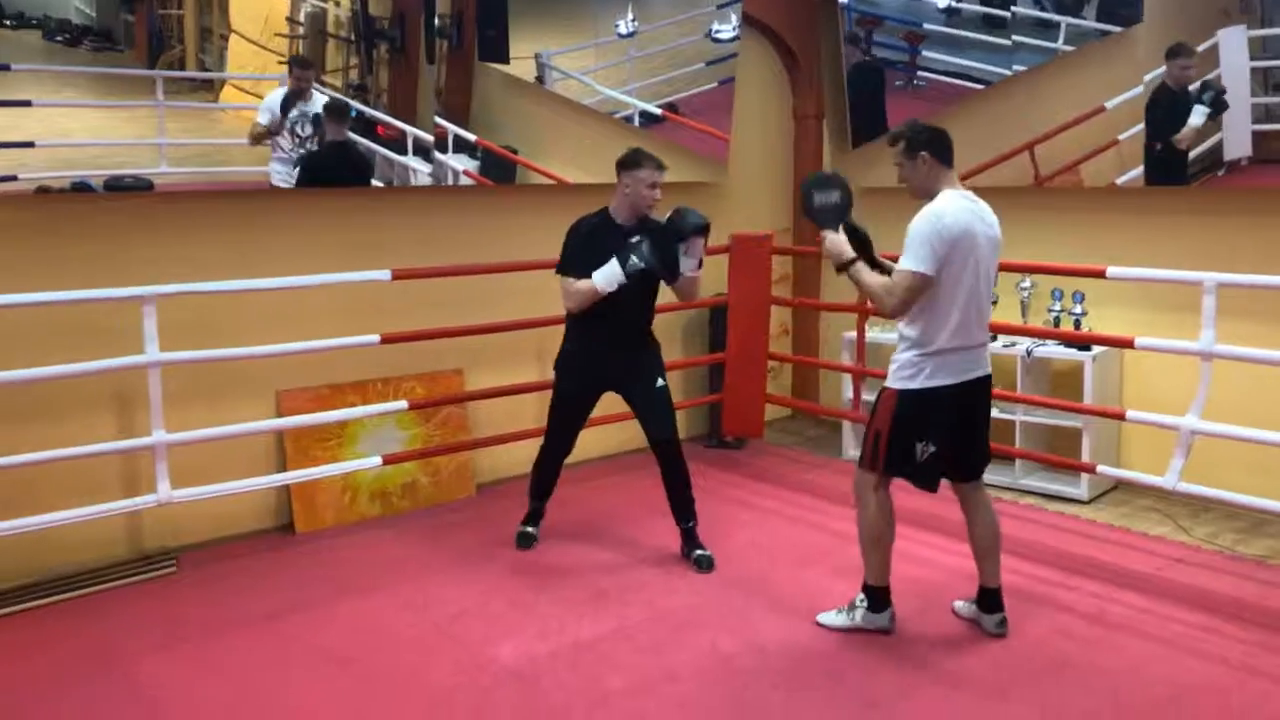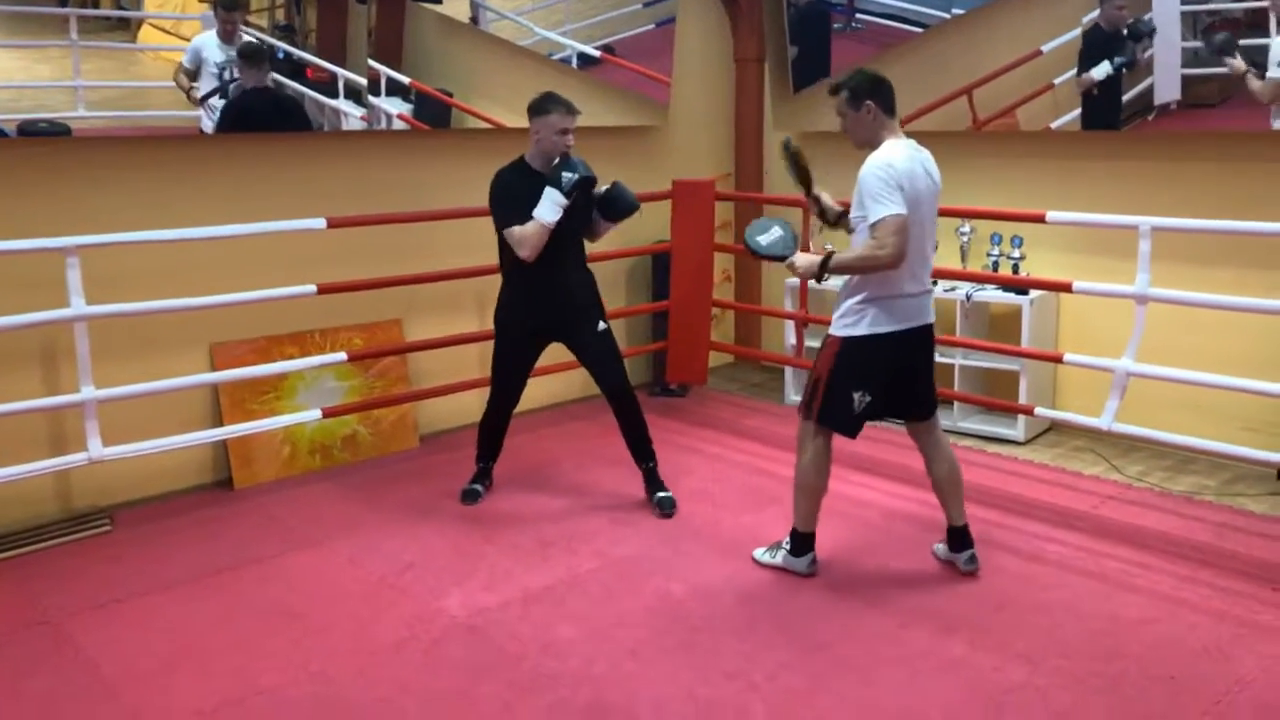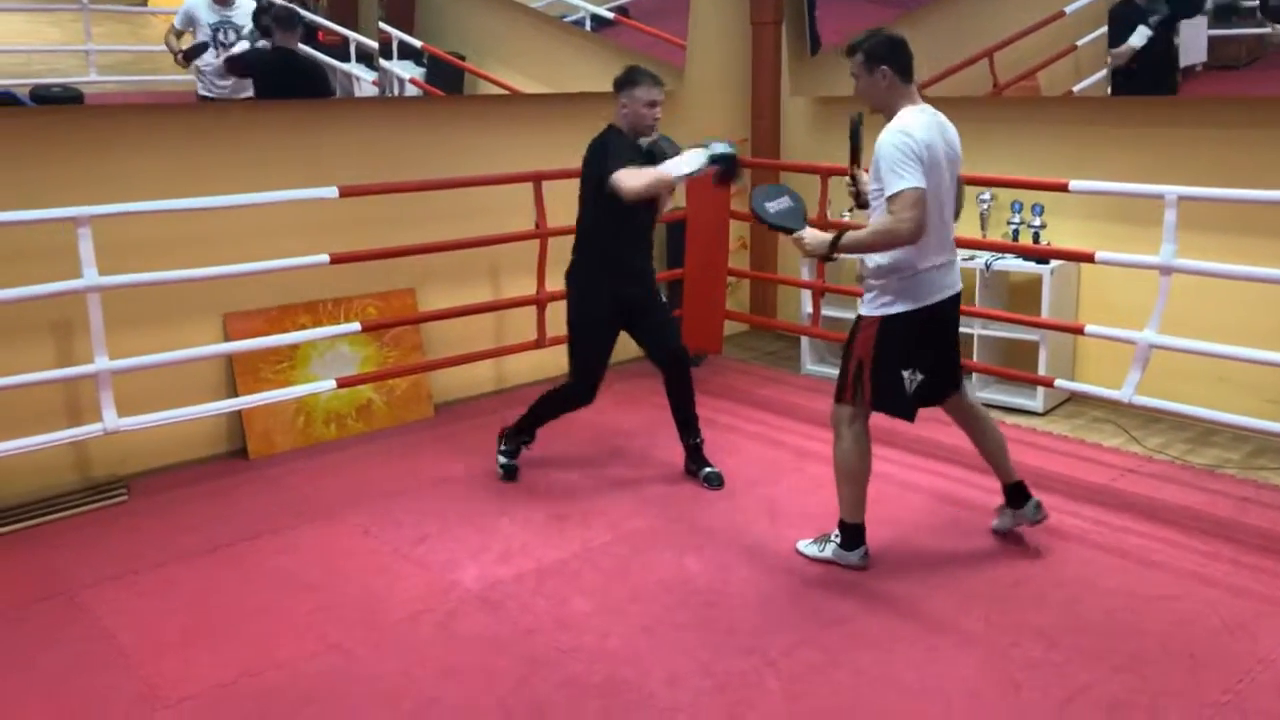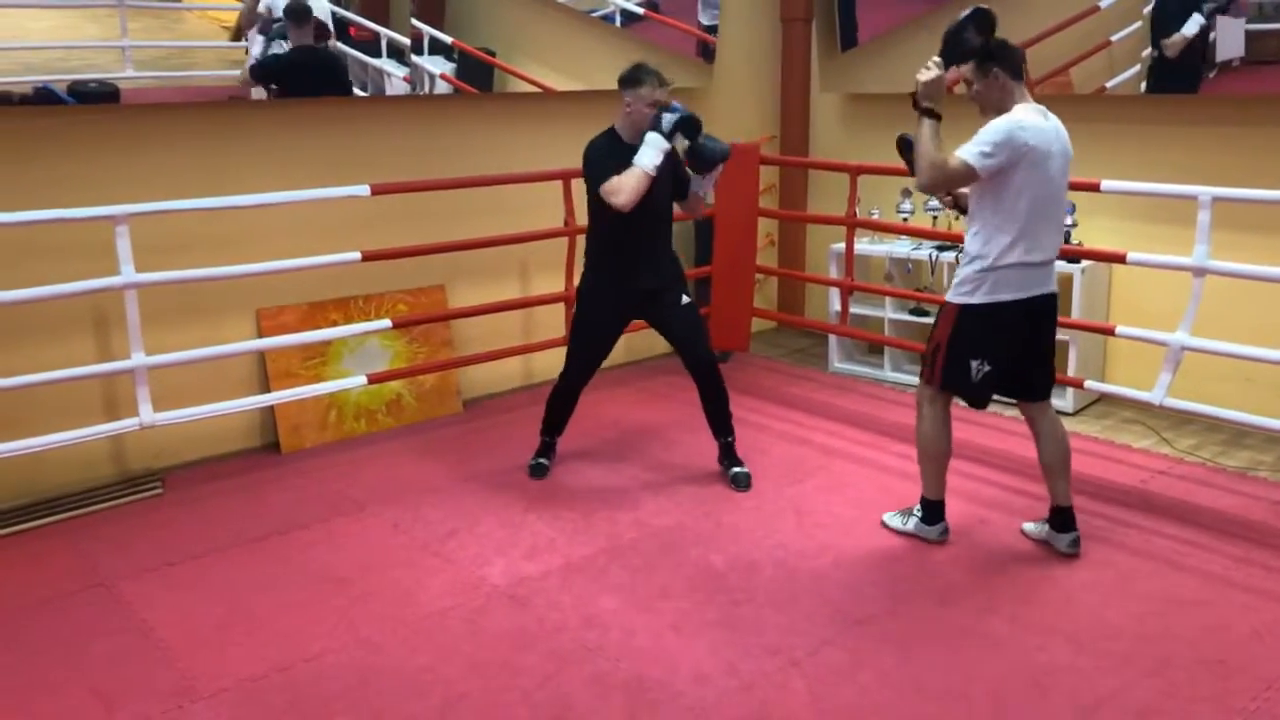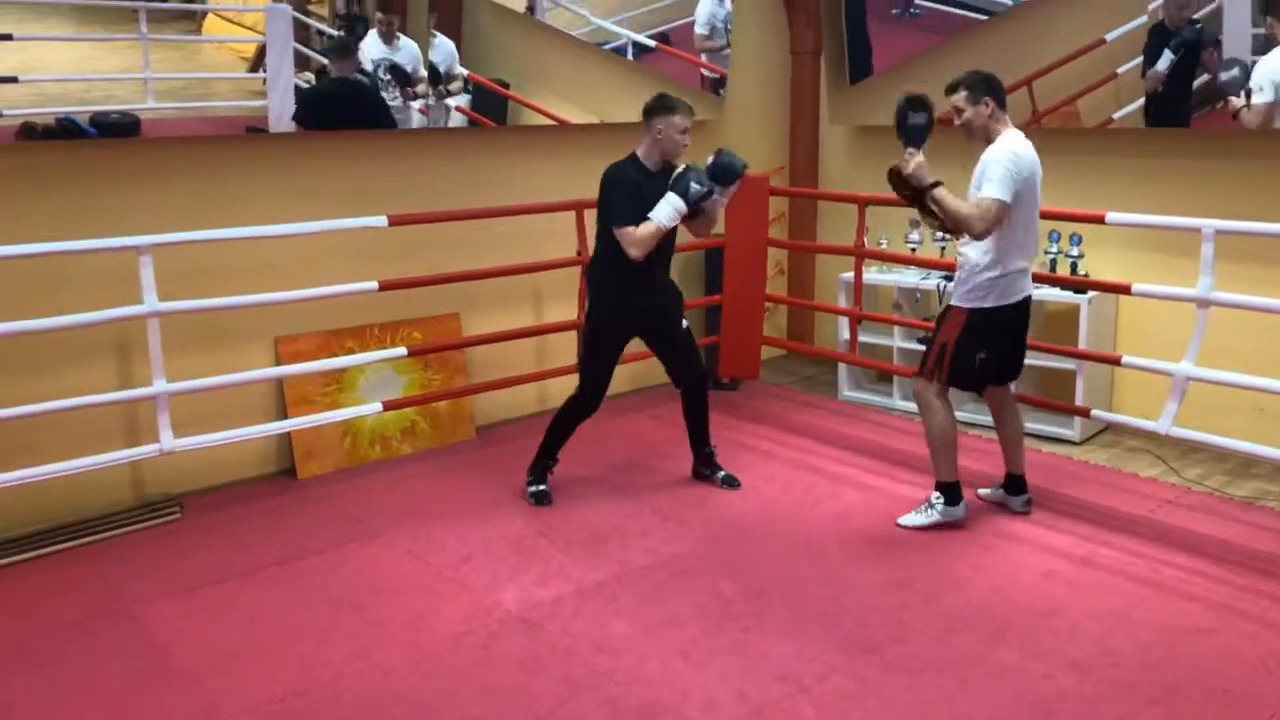
dt=1s
person 1, frame 1
left shoulder: (935, 218)
right shoulder: (984, 215)
left elbow: (894, 303)
left wrist: (847, 260)
right wrist: (894, 275)
left hip: (922, 378)
right hip: (972, 373)
left knee: (871, 479)
right knee: (970, 486)
left ankle: (875, 604)
right ankle: (990, 604)
person 1, frame 2
left shoulder: (881, 167)
right shoulder: (922, 160)
left elbow: (887, 253)
left wrist: (820, 262)
right wrist: (842, 216)
left hip: (866, 327)
right hip: (915, 321)
left knee: (815, 428)
right knee: (925, 428)
left ankle: (799, 546)
right ankle: (960, 543)
person 1, frame 3
left shoulder: (897, 137)
right shoulder: (940, 126)
left elbow: (907, 227)
left wrist: (831, 242)
right wrist: (876, 193)
left hip: (897, 302)
right hip: (940, 292)
left knee: (848, 413)
right knee: (955, 398)
left ankle: (850, 539)
right ankle: (1018, 500)
person 1, frame 4
left shoulder: (1007, 131)
right shoulder: (1053, 130)
left elbow: (933, 178)
left wrist: (928, 109)
right wrist: (969, 197)
left hip: (986, 293)
right hip: (1038, 290)
left knee: (933, 394)
right knee: (1037, 403)
left ankle: (930, 515)
right ankle: (1060, 523)
person 1, frame 5
left shoulder: (1002, 154)
right shoulder: (1018, 150)
left elbow: (981, 225)
left wrist: (928, 183)
right wrist: (952, 218)
left hip: (982, 298)
right hip: (1009, 295)
left knee: (929, 387)
right knee: (997, 391)
left ankle: (948, 498)
right ankle: (1015, 488)
person 2, frame 1
left shoulder: (661, 235)
right shoulder: (586, 231)
left elbow: (688, 295)
right elbow: (571, 300)
left wrist: (692, 252)
right wrist: (618, 269)
left hip: (639, 358)
right hip: (584, 359)
left knee: (667, 444)
right knee: (558, 441)
left ankle: (689, 534)
right ankle: (535, 511)
person 2, frame 2
left shoulder: (577, 175)
right shoulder: (508, 182)
left elbow: (591, 234)
right elbow: (526, 248)
left wrist: (611, 213)
right wrist: (557, 194)
left hip: (579, 304)
right hip: (524, 311)
left knee: (618, 388)
right knee: (502, 398)
left ankle: (651, 476)
right ankle: (483, 471)
person 2, frame 3
left shoulder: (642, 150)
right shoulder: (607, 147)
right elbow: (630, 187)
left wrist: (669, 180)
right wrist: (694, 159)
left hip: (638, 283)
right hip: (595, 287)
left knee: (676, 360)
right knee: (584, 386)
left ankle: (694, 454)
right ankle: (514, 437)
person 2, frame 4
left shoulder: (663, 145)
right shoulder: (602, 149)
left elbow: (691, 205)
right elbow: (623, 198)
left wrist: (706, 174)
right wrist: (656, 141)
left hip: (663, 280)
right hip: (609, 283)
left knee: (704, 362)
right knee: (578, 371)
left ankle: (728, 450)
right ankle: (547, 444)
person 2, frame 5
left shoulder: (671, 176)
right shoulder: (621, 177)
left elbow: (702, 228)
right elbow: (635, 247)
left wrist: (721, 189)
right wrist: (674, 199)
left hip: (659, 299)
right hip: (614, 304)
left knee: (694, 379)
right knee: (590, 395)
left ankle: (704, 460)
right ankle: (540, 468)
